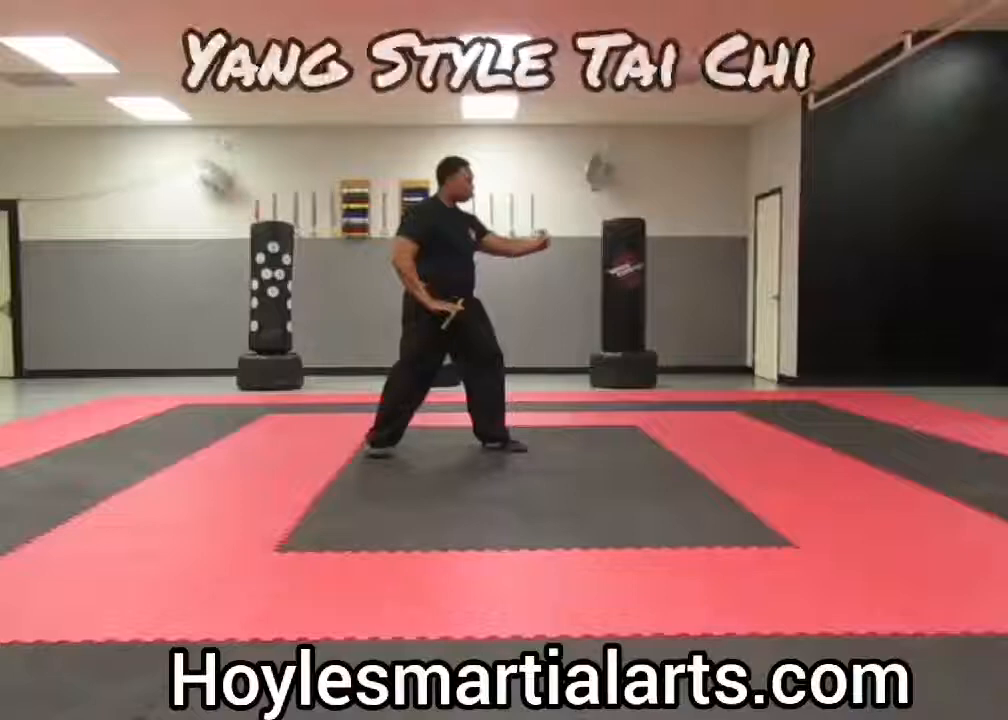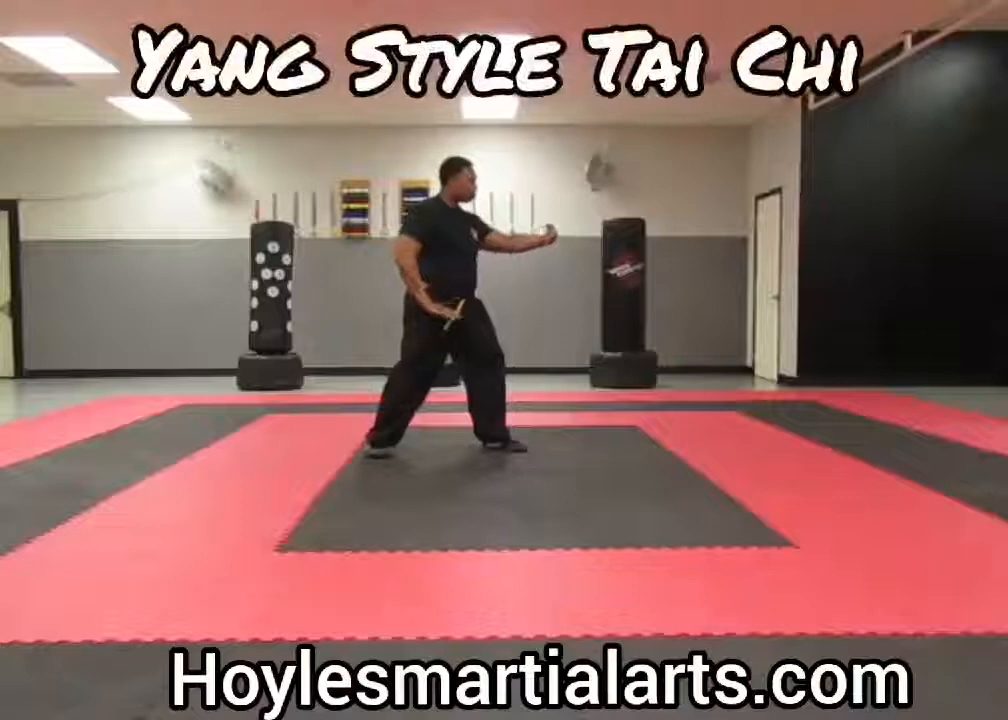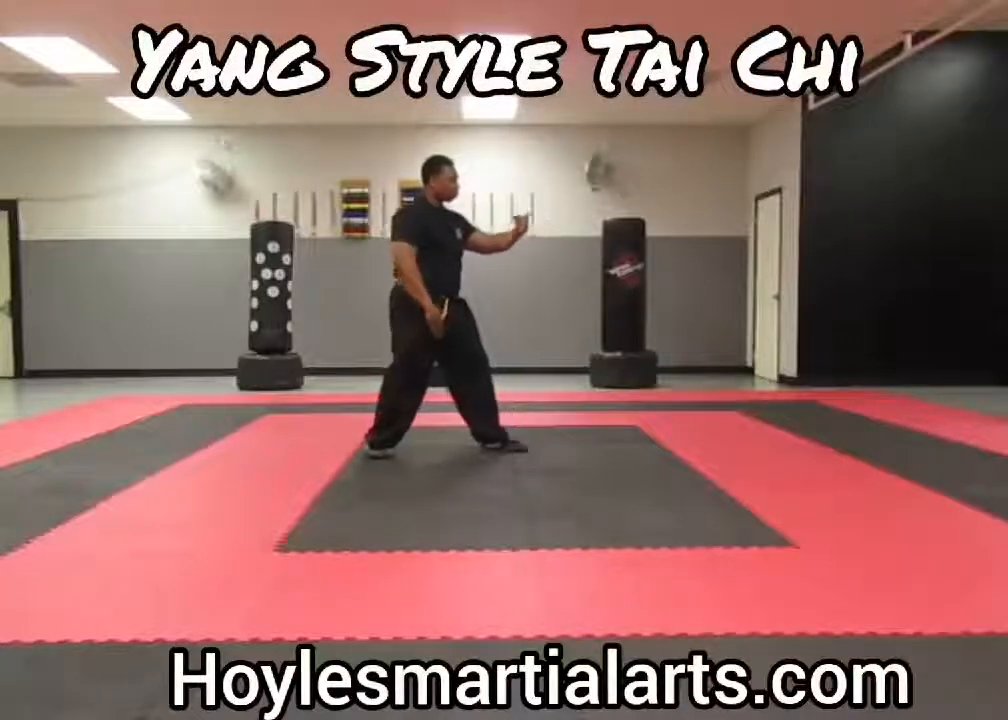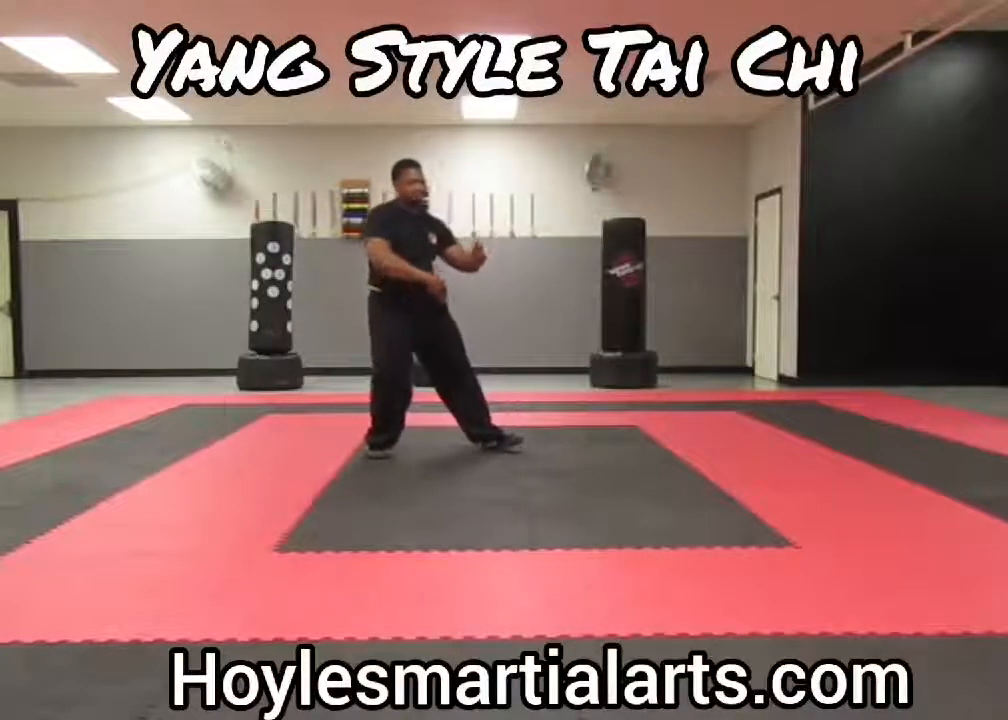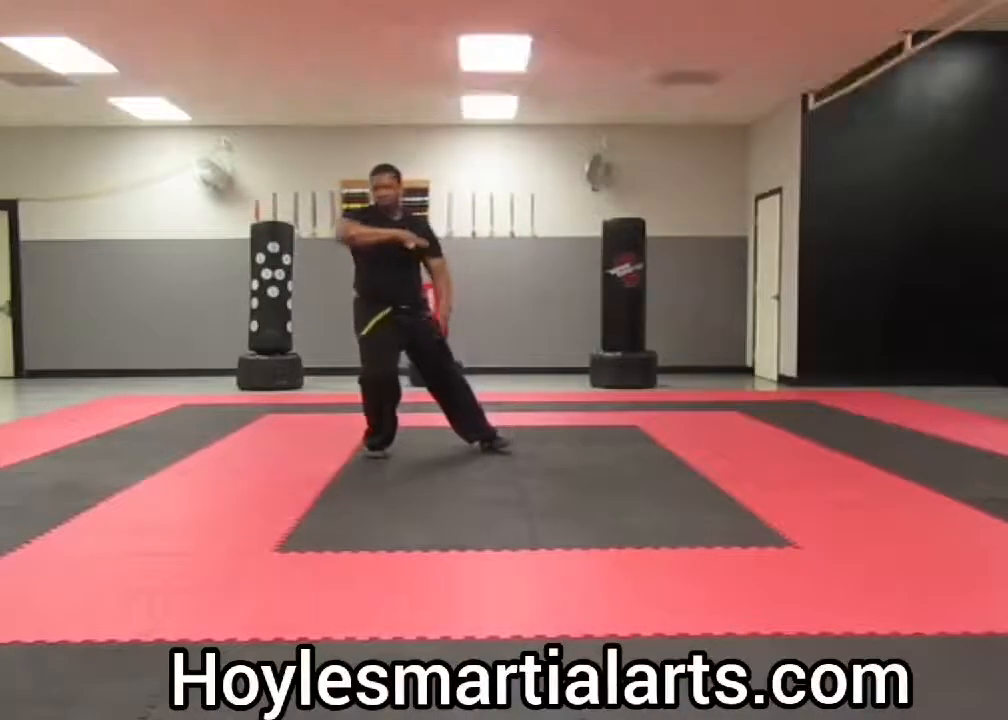
dt=1s
person 1, frame 1
left shoulder: (466, 221)
right shoulder: (423, 214)
left elbow: (501, 245)
right elbow: (401, 258)
left wrist: (535, 245)
right wrist: (427, 300)
left hip: (464, 307)
right hip: (429, 311)
left knee: (487, 365)
right knee: (412, 373)
left ankle: (494, 435)
right ankle: (380, 439)
person 1, frame 2
left shoulder: (468, 221)
right shoulder: (426, 214)
left elbow: (506, 243)
right elbow: (403, 256)
left wrist: (541, 240)
right wrist: (424, 301)
left hip: (465, 307)
right hip: (432, 310)
left knee: (489, 365)
right knee: (412, 374)
left ankle: (494, 435)
right ankle: (380, 439)
person 1, frame 3
left shoulder: (453, 219)
right shoulder: (411, 216)
left elbow: (488, 243)
right elbow: (404, 262)
left wrist: (515, 234)
right wrist: (428, 306)
left hip: (450, 305)
right hip: (415, 307)
left knee: (473, 367)
right knee: (407, 375)
left ankle: (491, 436)
right ankle: (380, 440)
person 1, frame 4
left shoulder: (432, 224)
right shoulder: (382, 217)
left elbow: (459, 259)
right elbow: (380, 258)
left wrist: (474, 259)
right wrist: (424, 277)
left hip: (427, 306)
right hip: (390, 308)
left knee: (456, 369)
right knee: (391, 375)
left ankle: (486, 434)
right ankle: (380, 439)
person 1, frame 5
left shoulder: (419, 226)
right shoulder: (362, 218)
left elbow: (438, 268)
right elbow: (346, 234)
left wrist: (445, 304)
right wrist: (396, 233)
left hip: (414, 311)
right hip: (375, 312)
left knee: (445, 372)
right knee: (379, 377)
left ankle: (482, 434)
right ankle: (377, 440)
